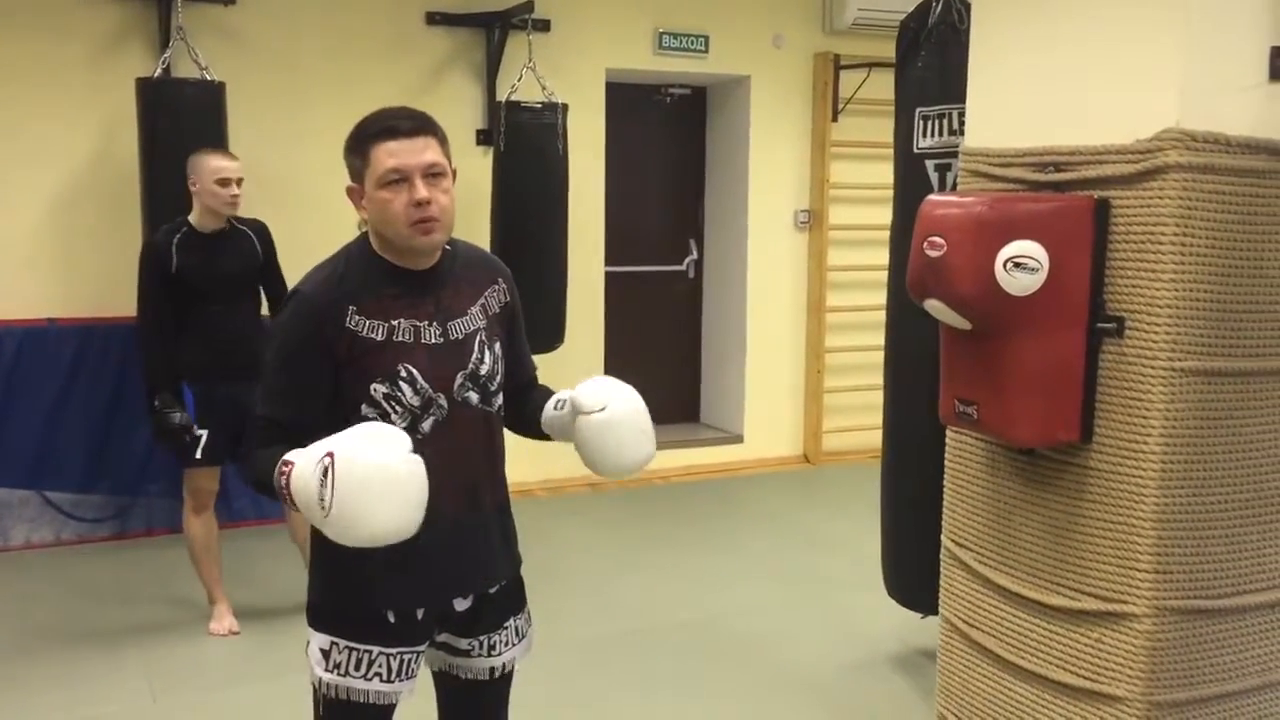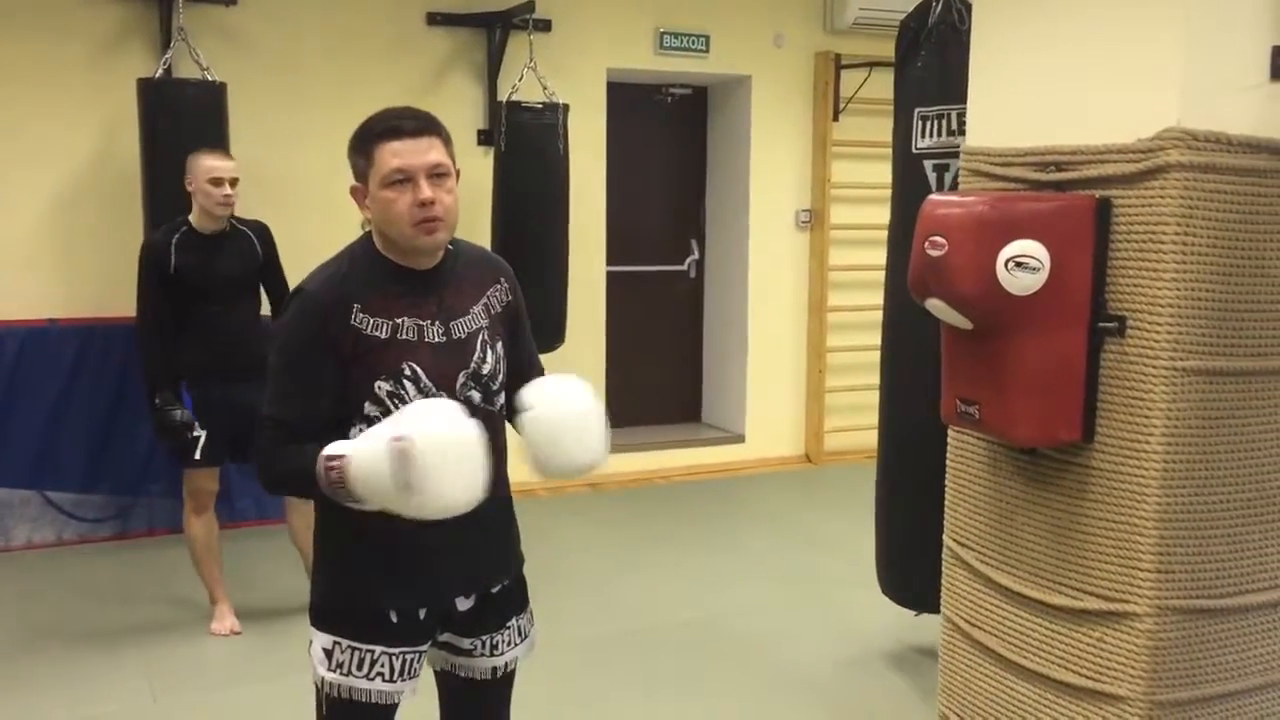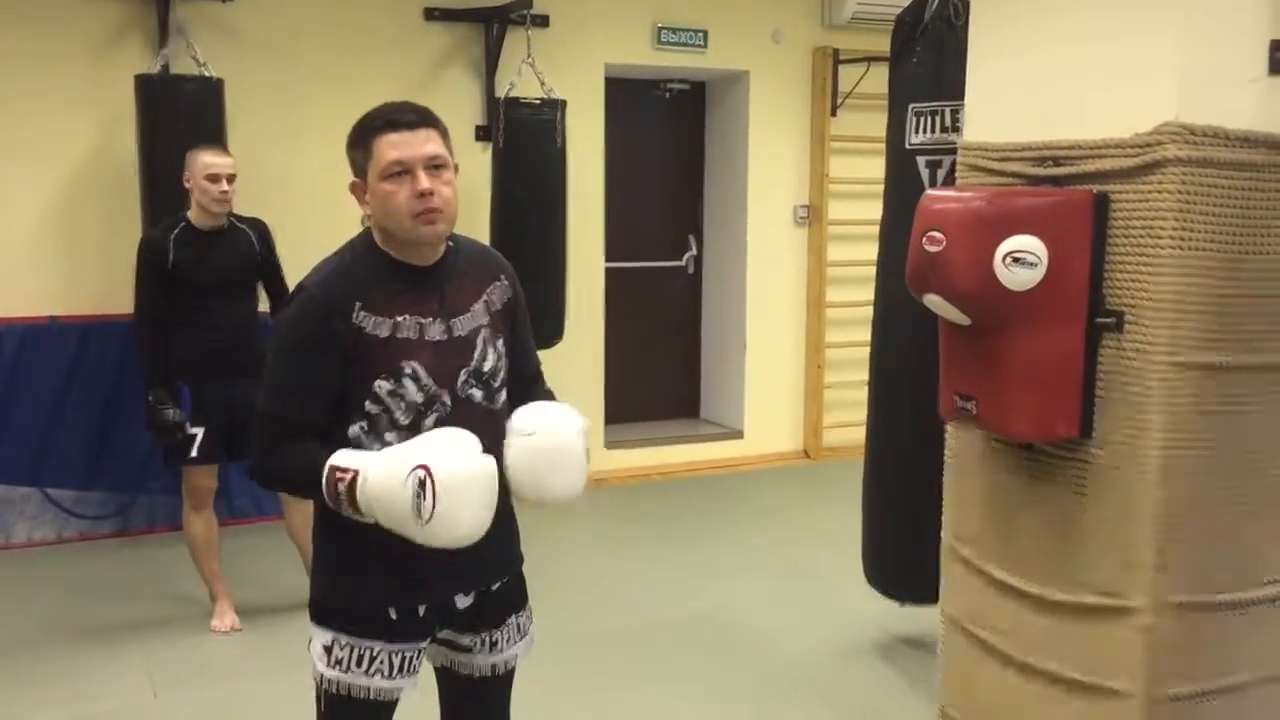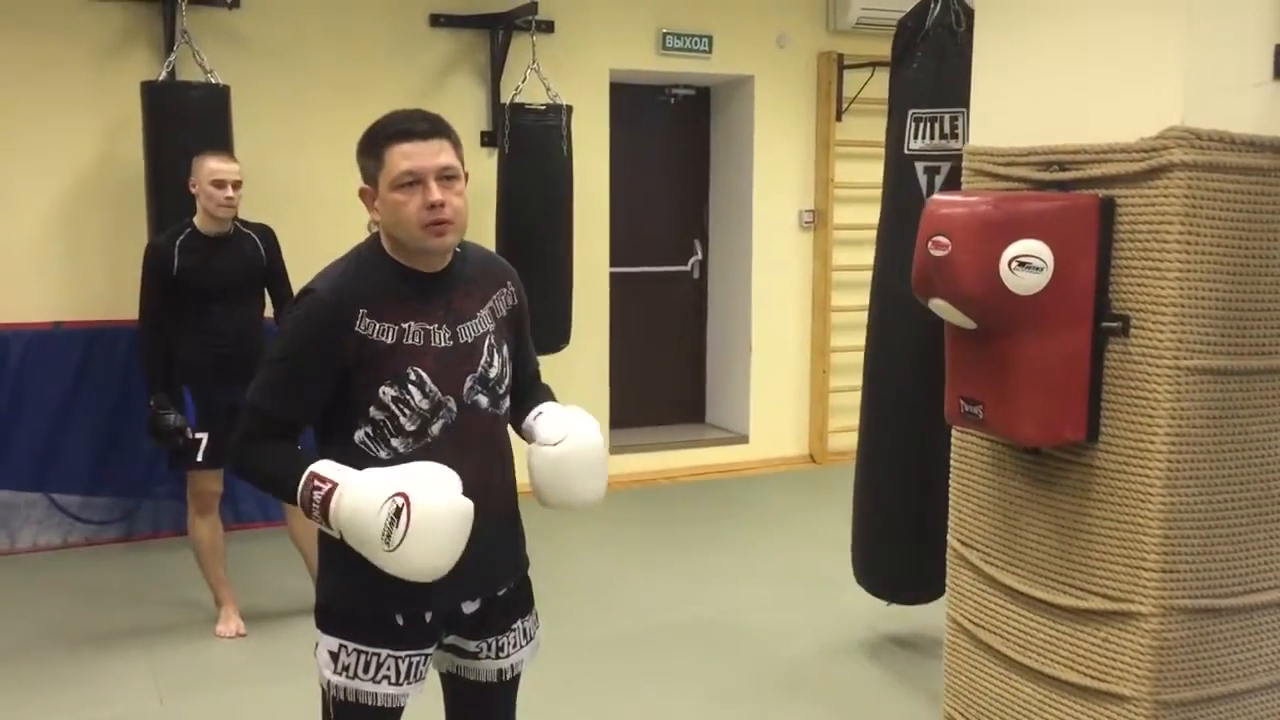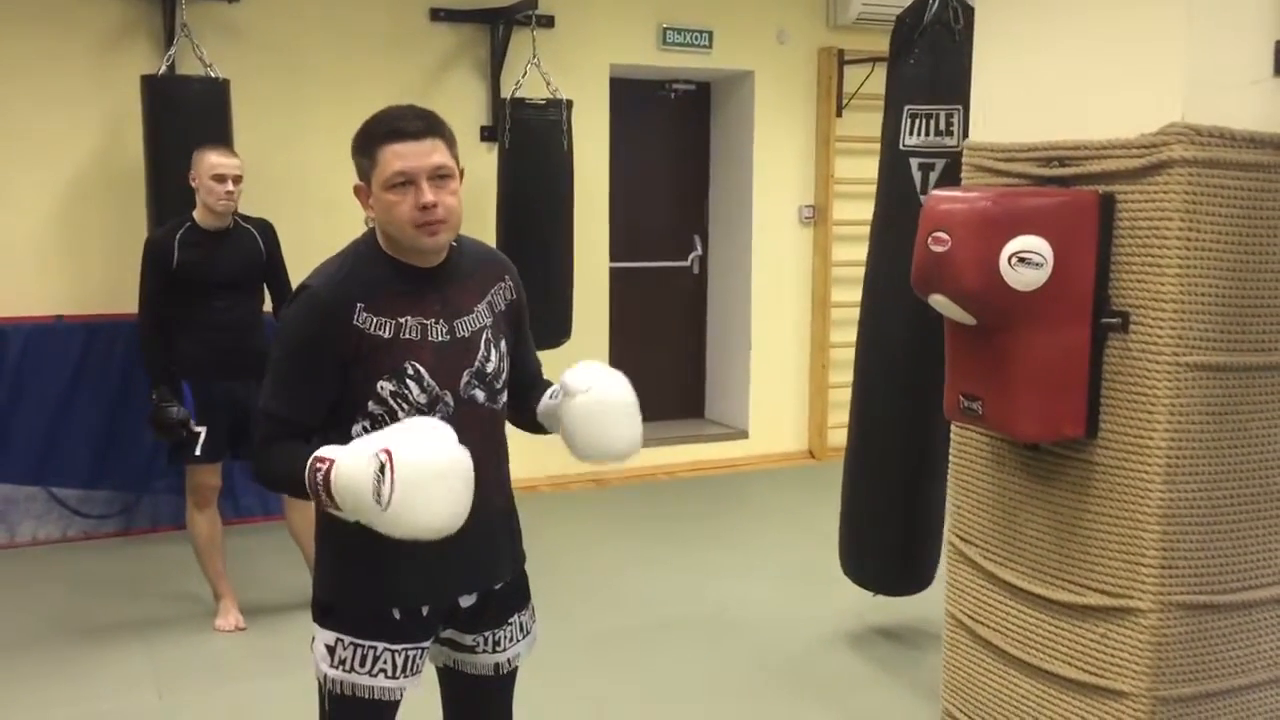
dt=0.2s
person 1, frame 1
left shoulder: (489, 278)
right shoulder: (323, 302)
right elbow: (267, 450)
left wrist: (570, 413)
right wrist: (304, 478)
left hip: (484, 567)
right hip: (368, 584)
person 1, frame 2
left shoulder: (491, 277)
right shoulder: (327, 302)
left elbow: (521, 386)
right elbow: (279, 454)
left wrist: (552, 409)
right wrist: (354, 470)
left hip: (488, 567)
right hip: (368, 584)
person 1, frame 3
left shoulder: (491, 273)
right shoulder: (328, 297)
left elbow: (527, 390)
right elbow: (273, 455)
left wrist: (547, 426)
right wrist: (370, 486)
left hip: (487, 564)
right hip: (369, 583)
person 1, frame 4
left shoulder: (496, 279)
right shoulder: (335, 302)
right elbow: (255, 447)
left wrist: (553, 426)
right wrist: (340, 499)
left hip: (493, 571)
right hip: (374, 588)
person 1, frame 5
left shoulder: (494, 274)
right shoulder: (331, 299)
right elbow: (275, 451)
left wrist: (568, 404)
right wrist: (344, 478)
left hip: (490, 565)
right hip: (372, 582)
person 2, frame 1
left shoulder: (255, 234)
right shoulder: (165, 247)
left elbow: (280, 302)
right elbow: (152, 328)
right wrist: (161, 396)
left hip: (259, 379)
right hip: (199, 386)
right knee: (200, 493)
right ankle: (219, 603)
person 2, frame 2
left shoulder: (255, 235)
right shoulder: (163, 247)
left elbow: (282, 303)
right elbow: (151, 328)
right wrist: (162, 395)
left hip: (258, 380)
right hip: (197, 387)
right knee: (199, 493)
right ankle: (220, 603)
person 2, frame 3
left shoulder: (253, 233)
right shoulder: (161, 244)
left elbow: (280, 301)
right elbow: (148, 324)
right wrist: (157, 392)
left hip: (255, 377)
right hip: (194, 383)
right knee: (198, 491)
right ankle: (221, 600)
person 2, frame 4
left shoulder: (260, 239)
right shoulder: (167, 250)
left elbow: (285, 307)
right elbow: (152, 329)
right wrist: (159, 398)
right hip: (199, 388)
right knee: (203, 495)
right ankle: (226, 605)
person 2, frame 5
left shoulder: (259, 234)
right shoulder: (166, 244)
left elbow: (284, 302)
right elbow: (151, 323)
right wrist: (161, 391)
left hip: (259, 376)
right hip: (198, 382)
right knee: (202, 489)
right ankle: (225, 599)
